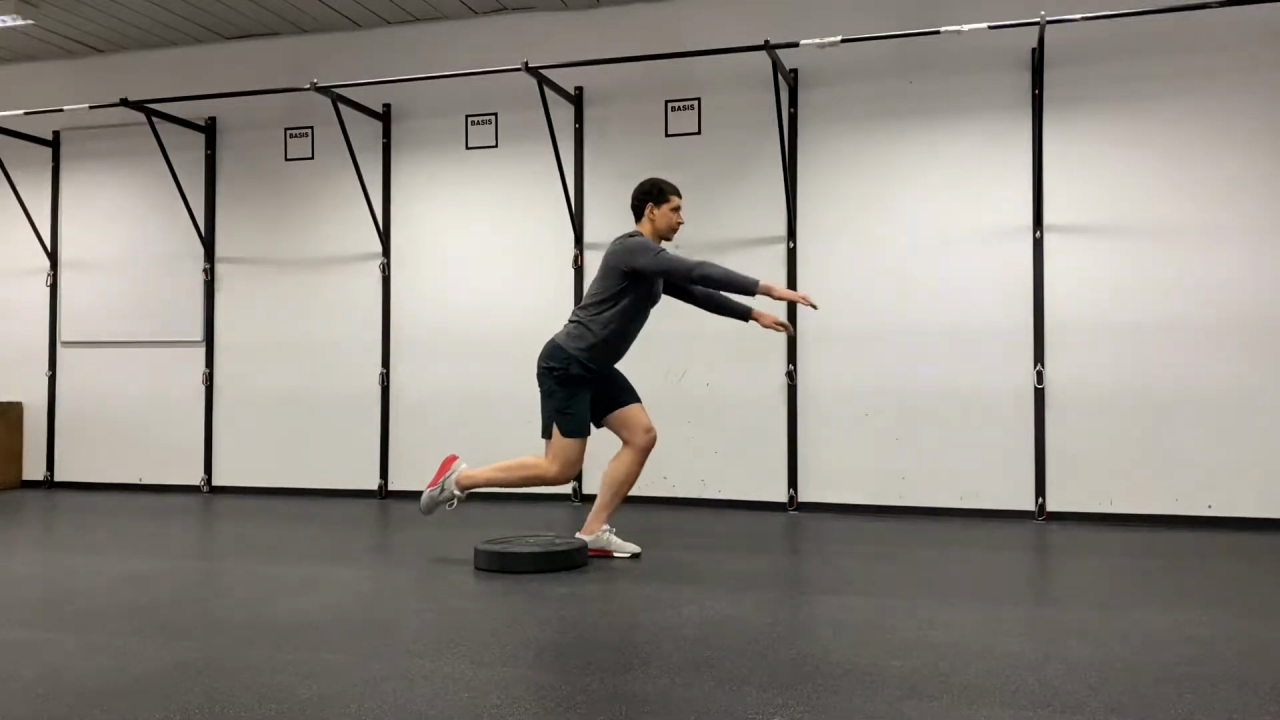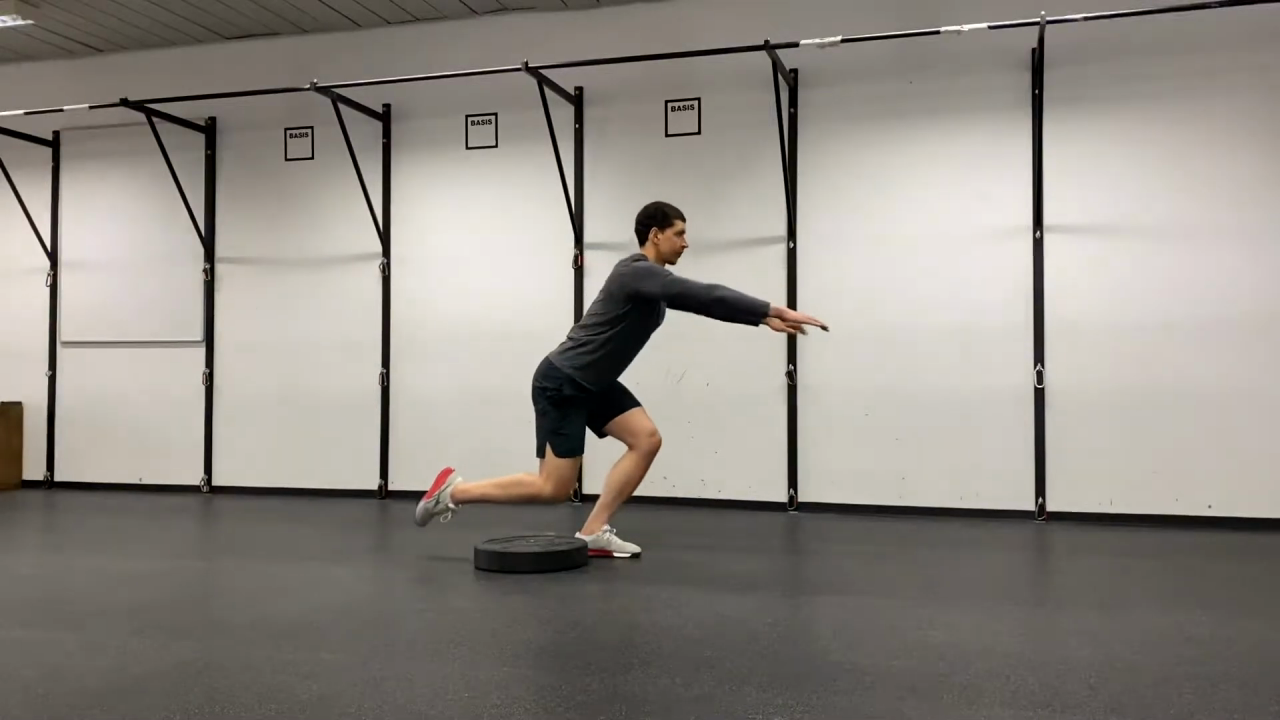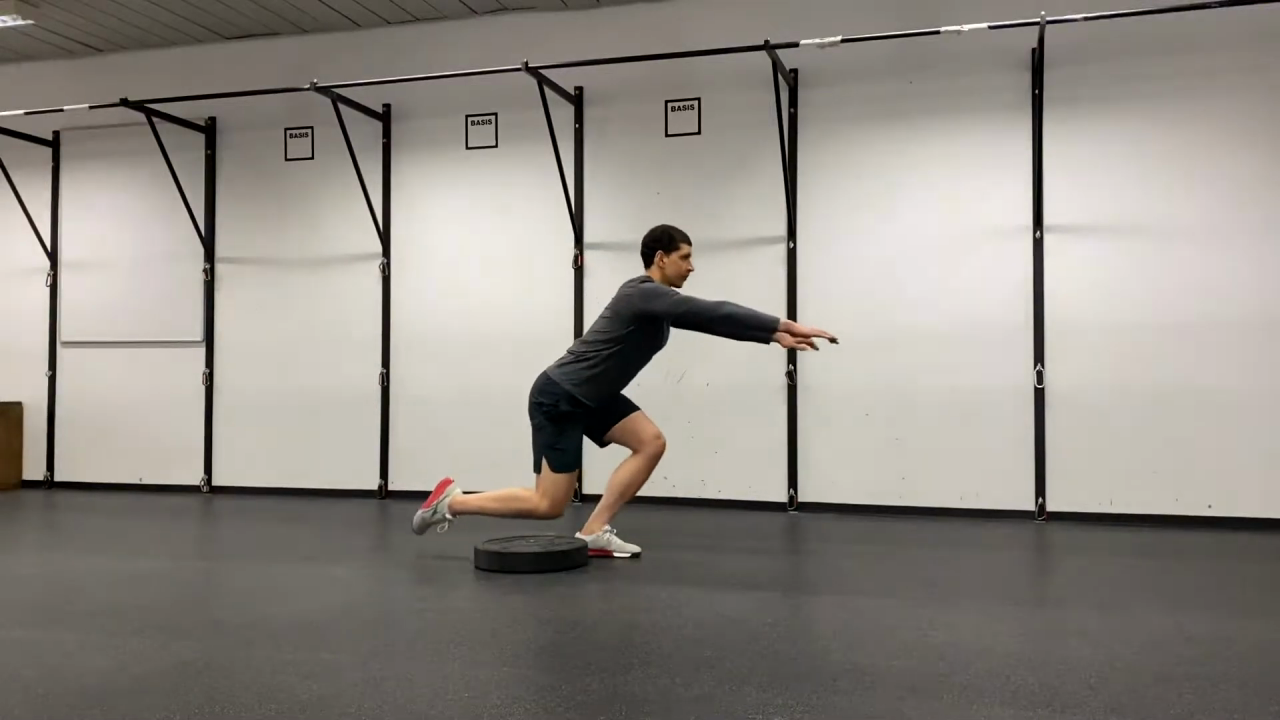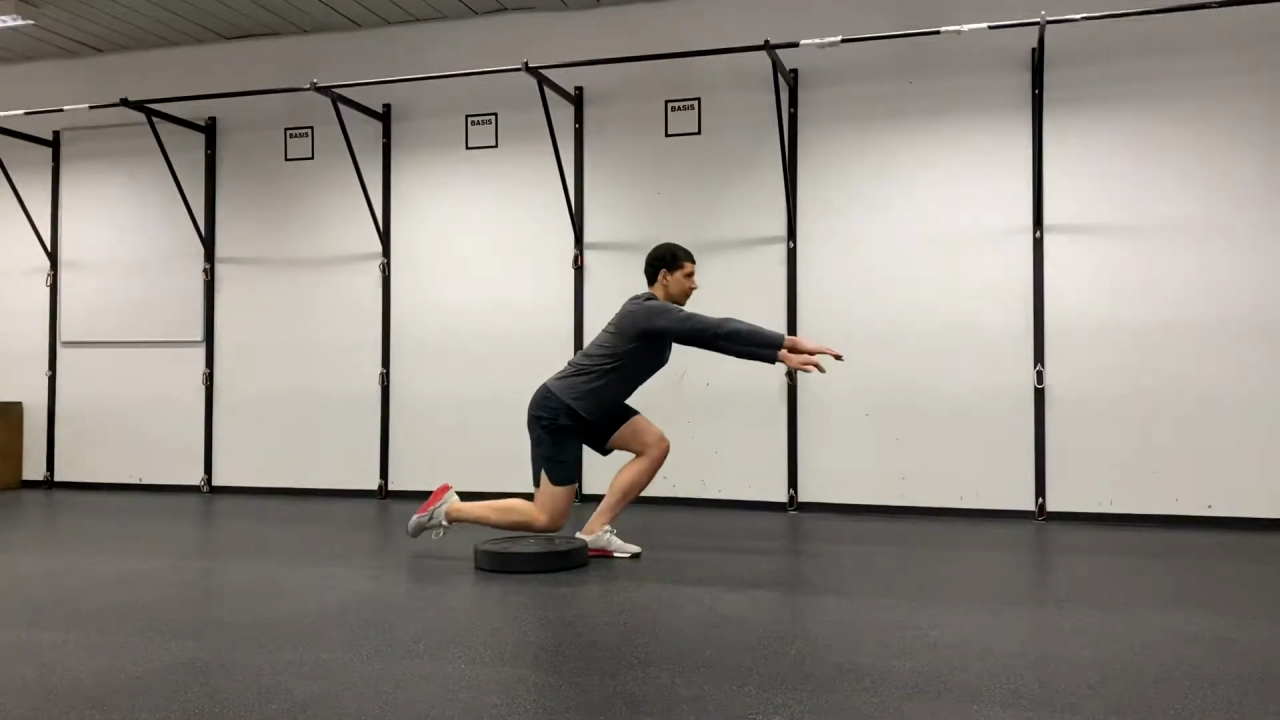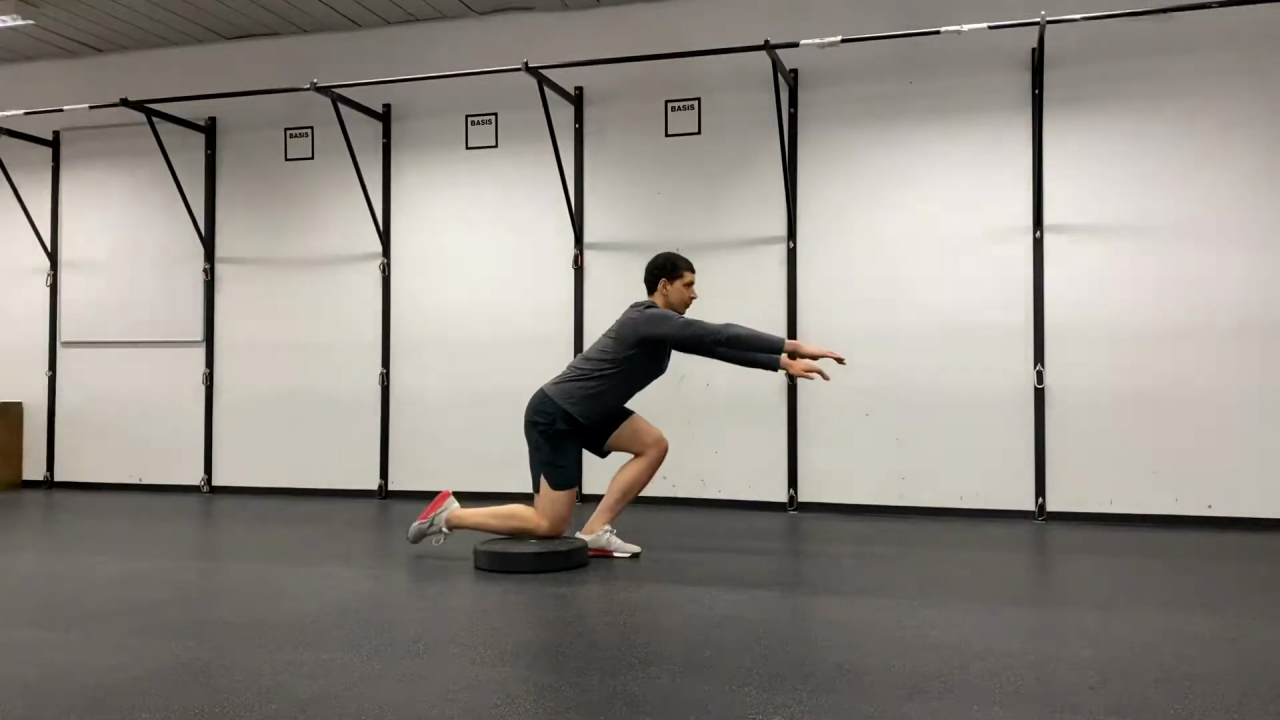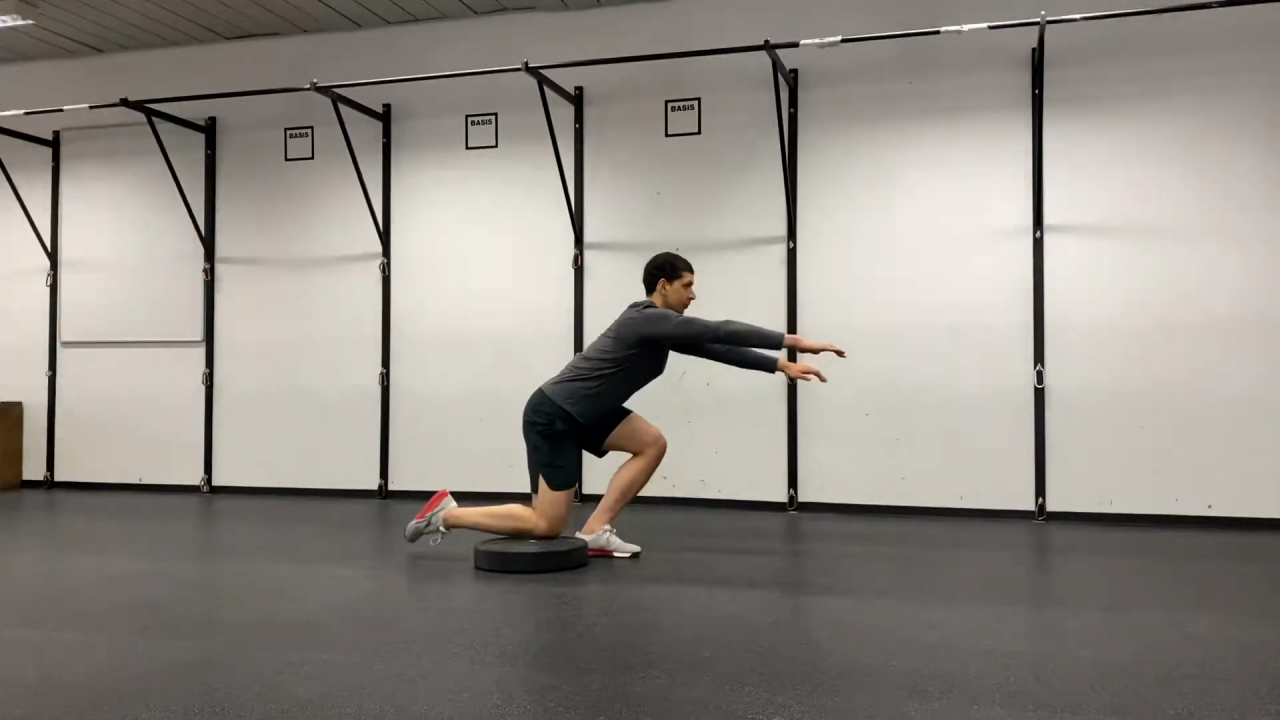
dt=0.3s
person 1, frame 1
left shoulder: (651, 264)
right shoulder: (632, 248)
left elbow: (695, 290)
right elbow: (696, 272)
left wrist: (753, 313)
right wrist: (766, 287)
left hip: (593, 367)
right hip: (566, 365)
left knee: (642, 436)
right knee: (559, 469)
left ankle: (594, 532)
right ankle: (459, 478)
person 1, frame 2
left shoulder: (653, 281)
right shoulder: (636, 273)
left elbow: (701, 303)
right elbow: (704, 295)
left wrist: (764, 319)
right wrist: (776, 309)
left hip: (591, 382)
right hip: (561, 383)
left knee: (647, 439)
right knee: (553, 488)
left ankle: (594, 532)
right ankle: (453, 491)
person 1, frame 3
left shoulder: (657, 302)
right shoulder: (644, 296)
left elbow: (709, 321)
right elbow: (714, 313)
left wrist: (775, 336)
right wrist: (786, 324)
left hip: (588, 396)
right hip: (558, 398)
left knee: (651, 443)
right knee: (549, 504)
left ankle: (594, 533)
right ankle: (450, 502)
person 1, frame 4
left shoulder: (662, 317)
right shoulder: (647, 313)
left elbow: (716, 339)
right elbow: (718, 330)
left wrist: (781, 354)
right wrist: (790, 341)
left hip: (587, 407)
right hip: (557, 410)
left knee: (655, 445)
right knee: (548, 519)
left ankle: (595, 533)
right ankle: (446, 509)
person 1, frame 5
left shoulder: (660, 325)
right shoulder: (648, 321)
left elbow: (715, 346)
right elbow: (719, 335)
left wrist: (783, 363)
right wrist: (791, 346)
left hip: (582, 411)
right hip: (554, 416)
left knee: (654, 446)
right knee: (549, 524)
left ankle: (595, 532)
right ankle: (446, 515)
person 1, frame 6
left shoulder: (658, 326)
right shoulder: (648, 320)
left elbow: (714, 348)
right elbow: (718, 332)
left wrist: (780, 365)
right wrist: (792, 340)
left hip: (579, 411)
right hip: (553, 416)
left knee: (652, 444)
right knee: (547, 525)
left ankle: (595, 532)
right ankle: (445, 514)
